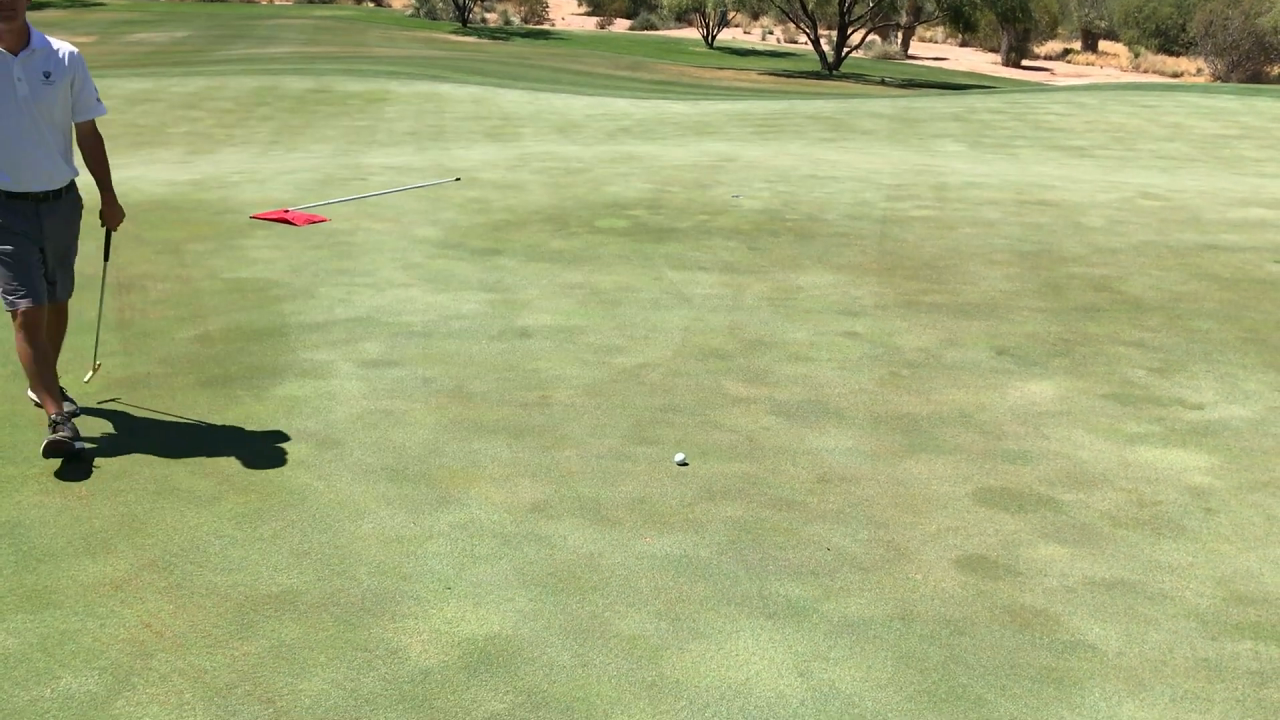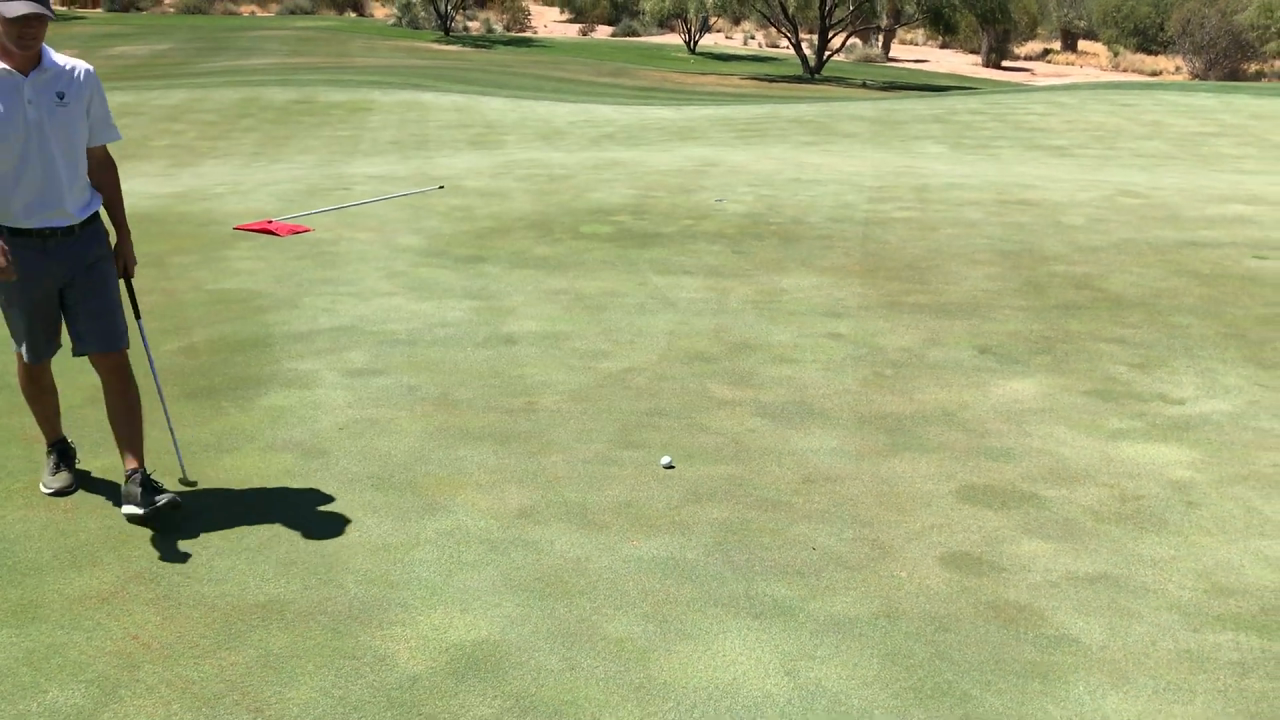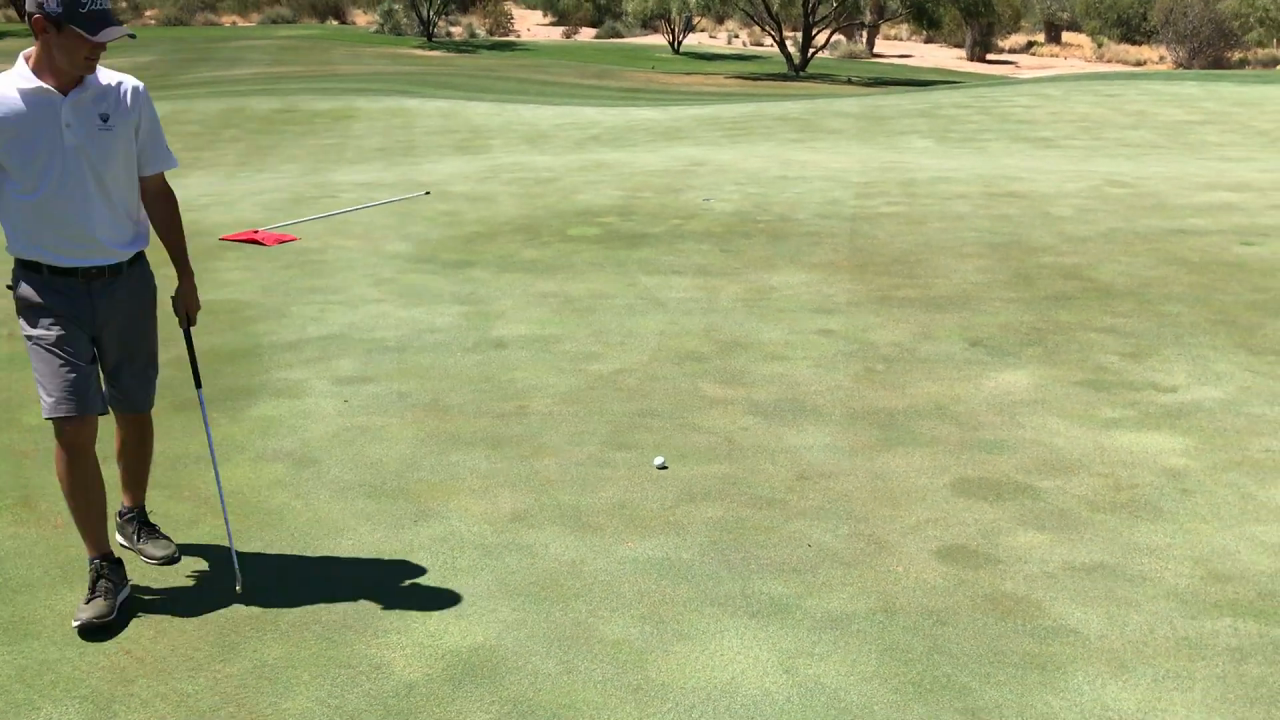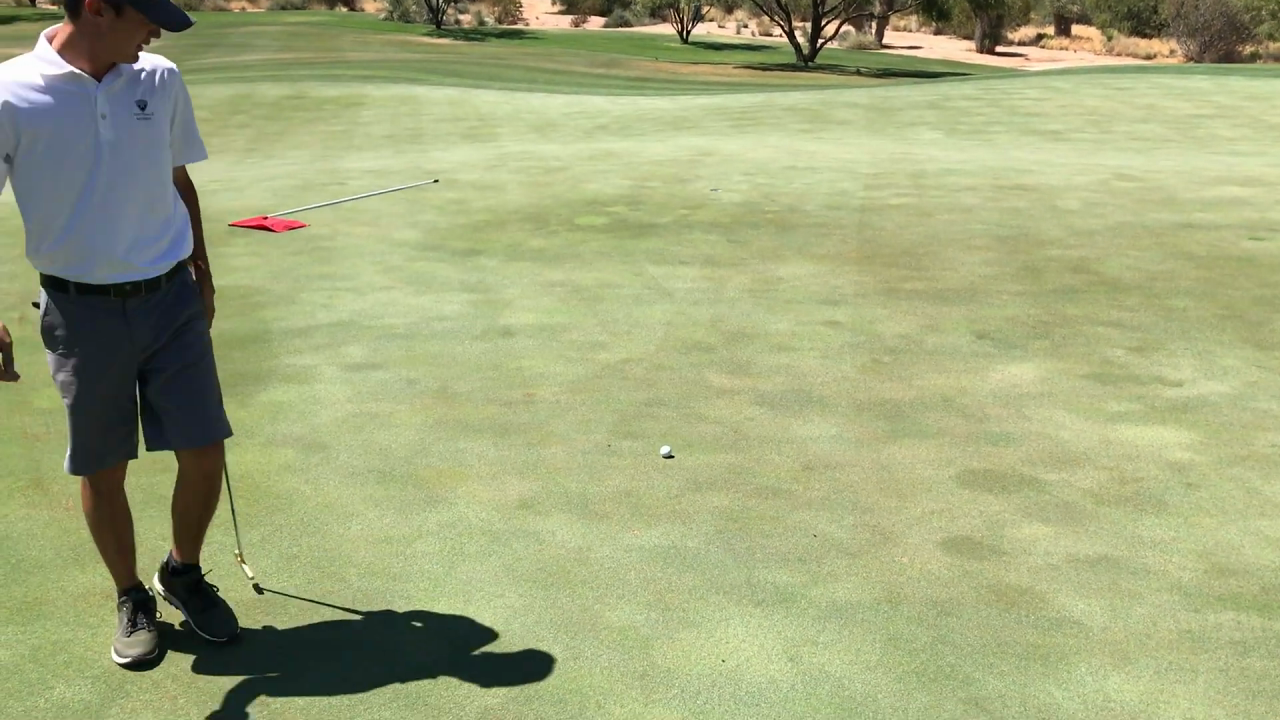
dt=0.5s
person 1, frame 1
left shoulder: (65, 58)
left elbow: (87, 133)
left wrist: (108, 196)
left hip: (60, 202)
left knee: (56, 304)
left ankle: (43, 380)
right ankle: (60, 423)
person 1, frame 2
left shoulder: (79, 77)
left wrist: (124, 236)
left hip: (84, 241)
left knee: (113, 359)
left ankle: (136, 478)
right ankle: (58, 449)
person 1, frame 3
left shoulder: (127, 95)
left elbow: (155, 190)
left wrist: (185, 277)
left hip: (126, 281)
left knee: (133, 410)
right knee: (72, 429)
left ankle: (133, 515)
right ankle: (102, 570)
person 1, frame 4
left shoulder: (160, 80)
left wrist: (204, 278)
left hip: (169, 299)
right hip: (82, 312)
left knee: (205, 451)
right knee: (103, 470)
left ankle: (184, 574)
right ankle: (132, 599)
